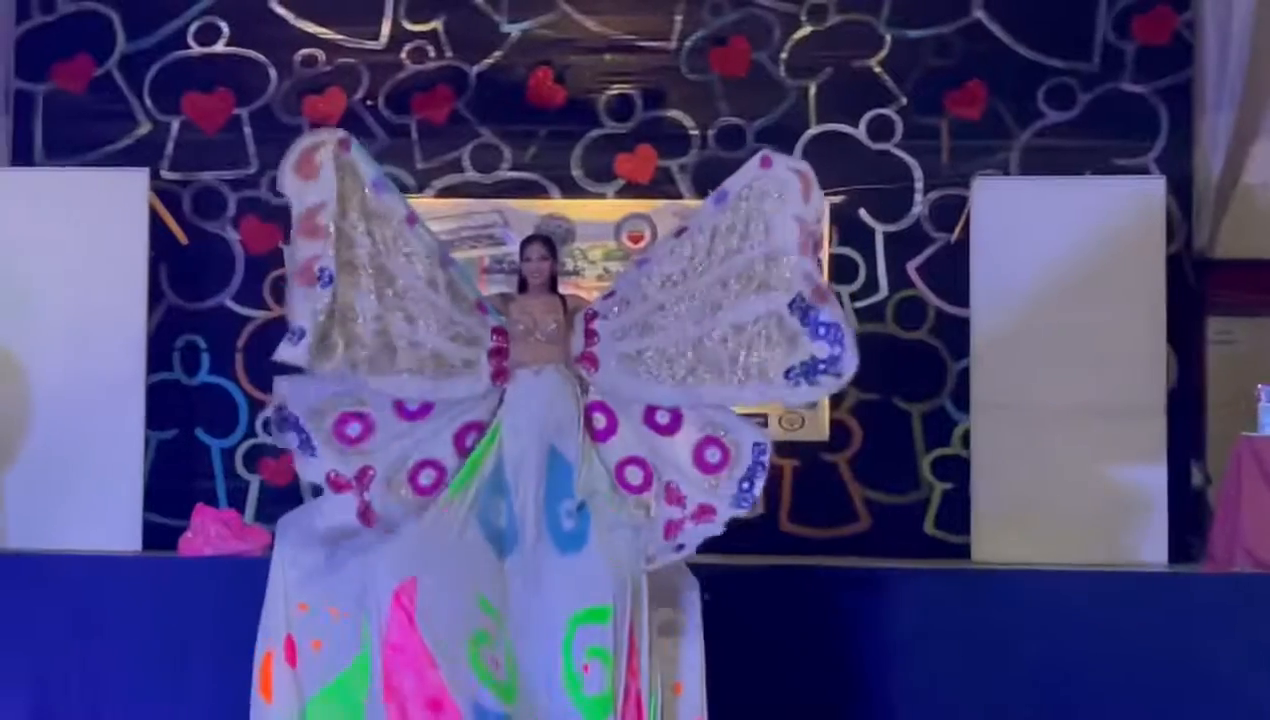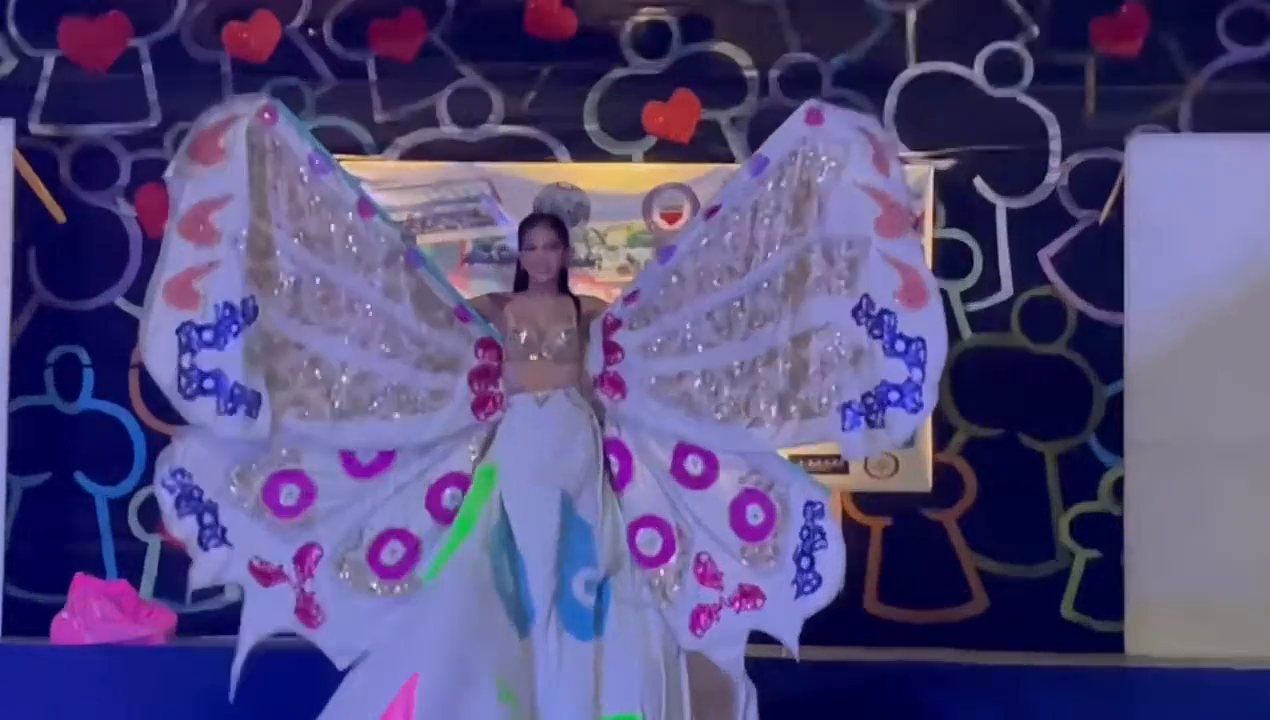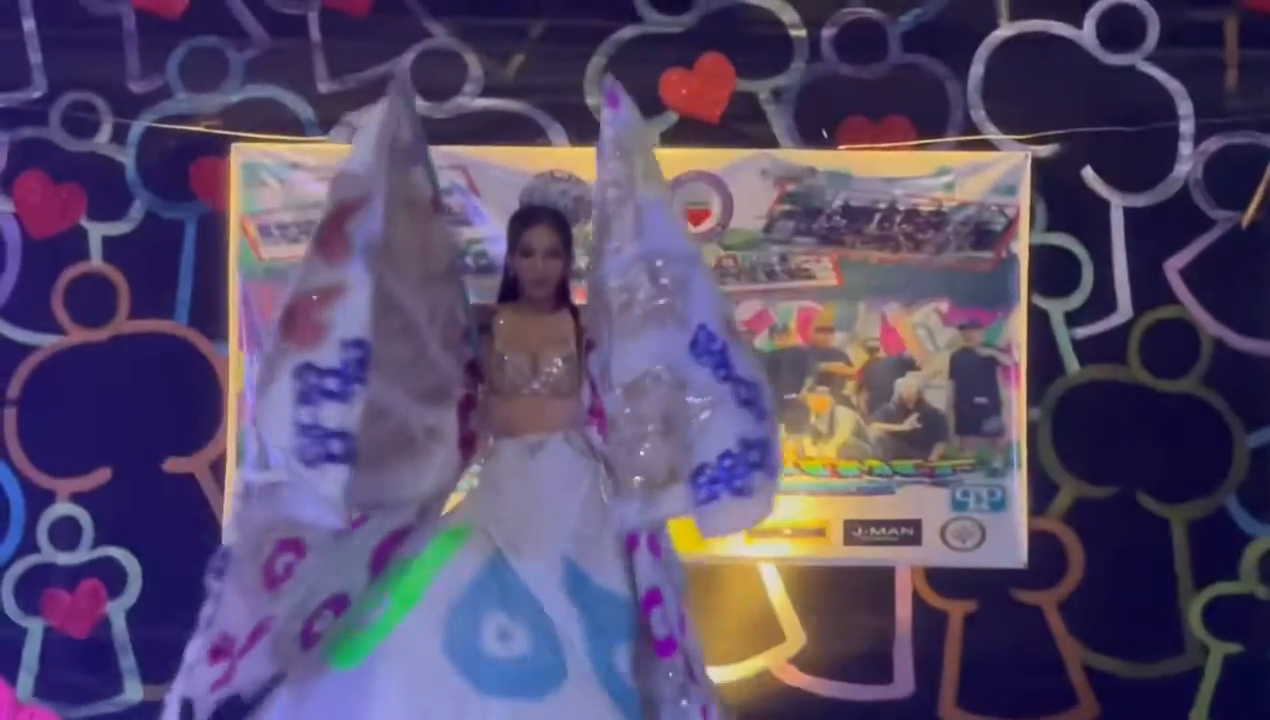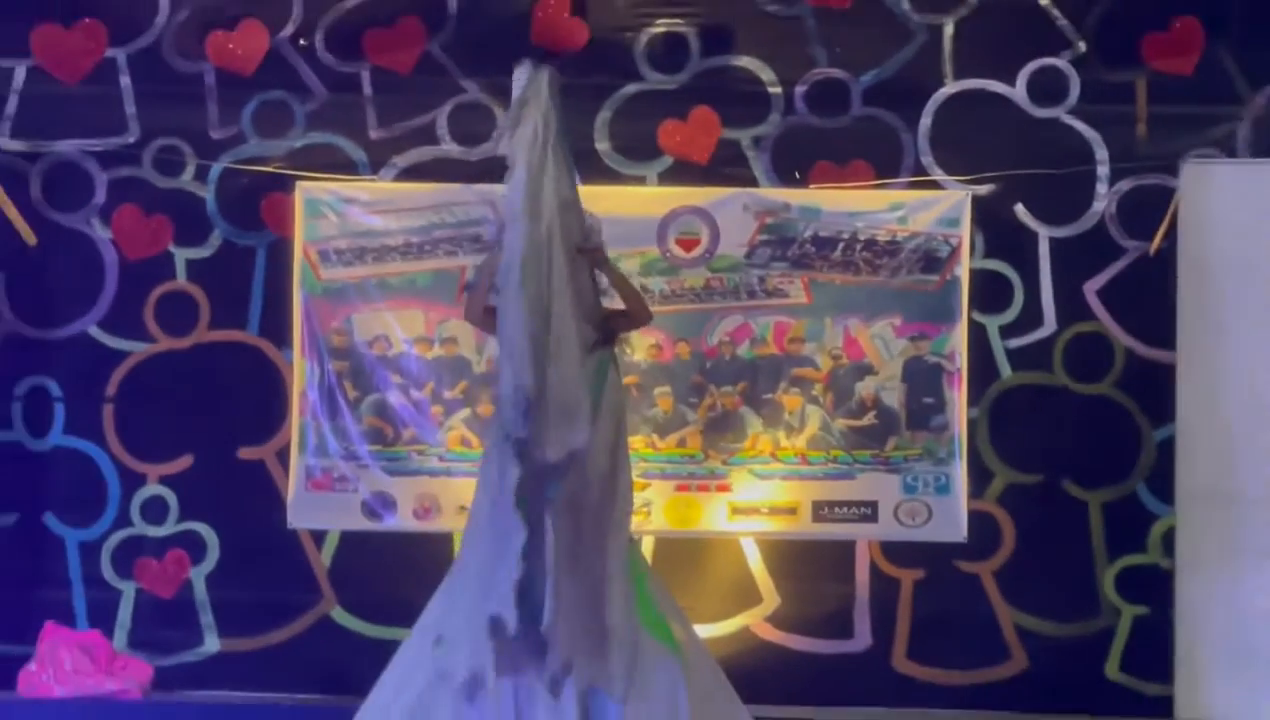
dt=1s
person 1, frame 1
left shoulder: (578, 308)
right shoulder: (500, 307)
left elbow: (648, 295)
right elbow: (442, 291)
left hip: (566, 419)
right hip: (514, 419)
left knee: (573, 542)
right knee: (507, 531)
person 1, frame 2
left shoulder: (592, 312)
right shoulder: (492, 312)
left elbow: (677, 293)
right elbow: (405, 291)
left hip: (580, 453)
right hip: (511, 457)
left knee: (583, 603)
right knee: (500, 595)
person 1, frame 3
left shoulder: (588, 325)
right shoulder: (481, 326)
left elbow: (647, 324)
right elbow: (420, 295)
left hip: (579, 491)
right hip: (504, 492)
left knee: (581, 632)
right knee: (465, 618)
person 1, frame 4
left shoulder: (595, 329)
right shoulder: (520, 330)
left elbow: (642, 313)
right elbow: (474, 309)
left wrist: (602, 263)
right wrist: (503, 249)
left hip: (583, 481)
right hip: (530, 477)
left knee: (589, 587)
right knee: (522, 581)
